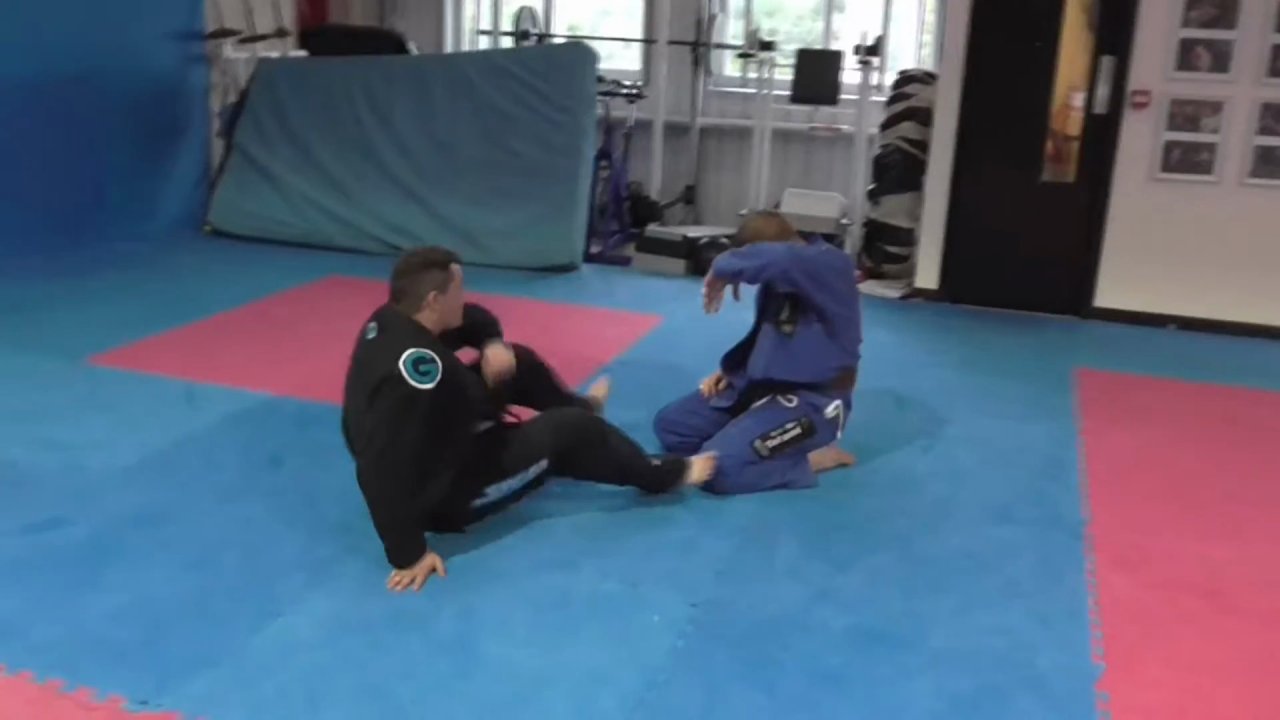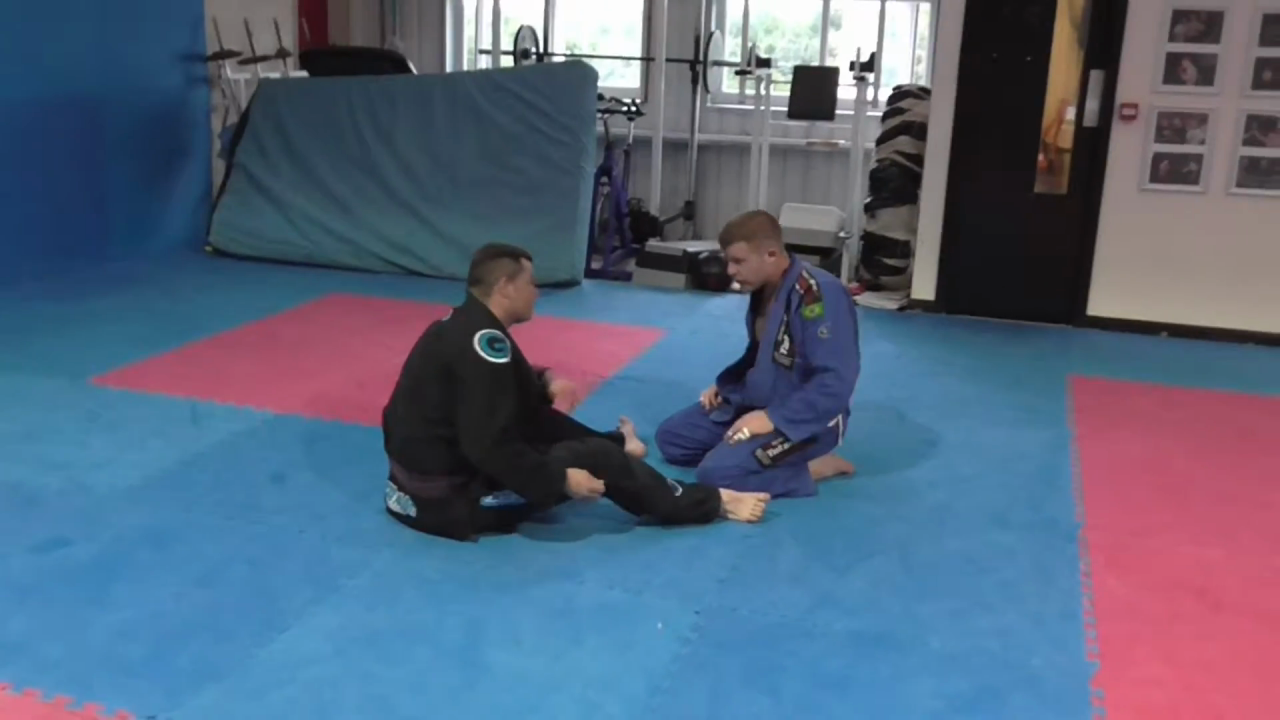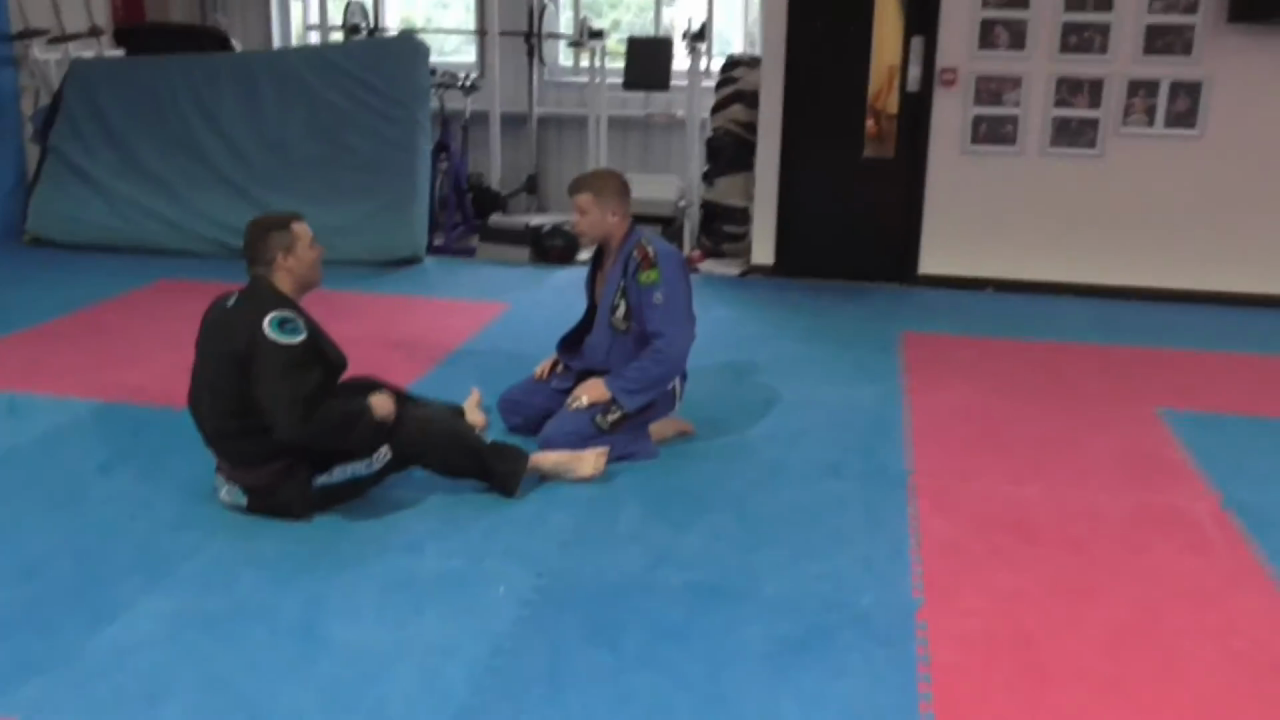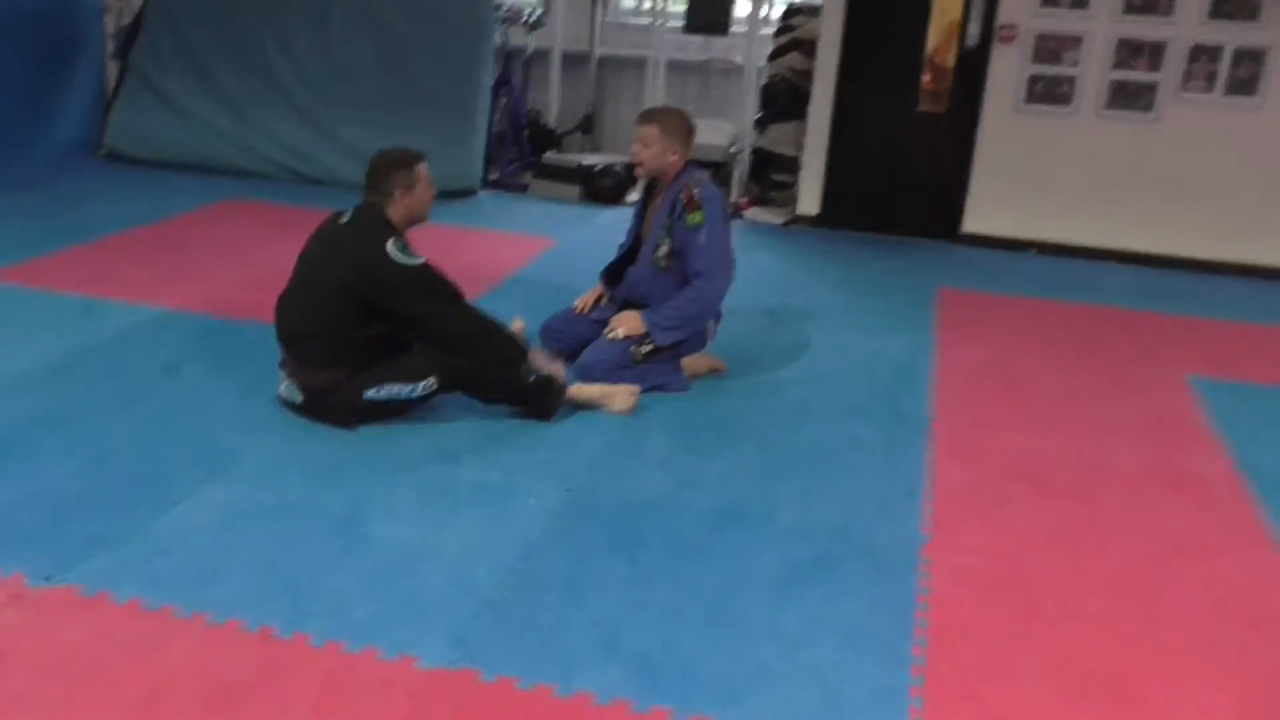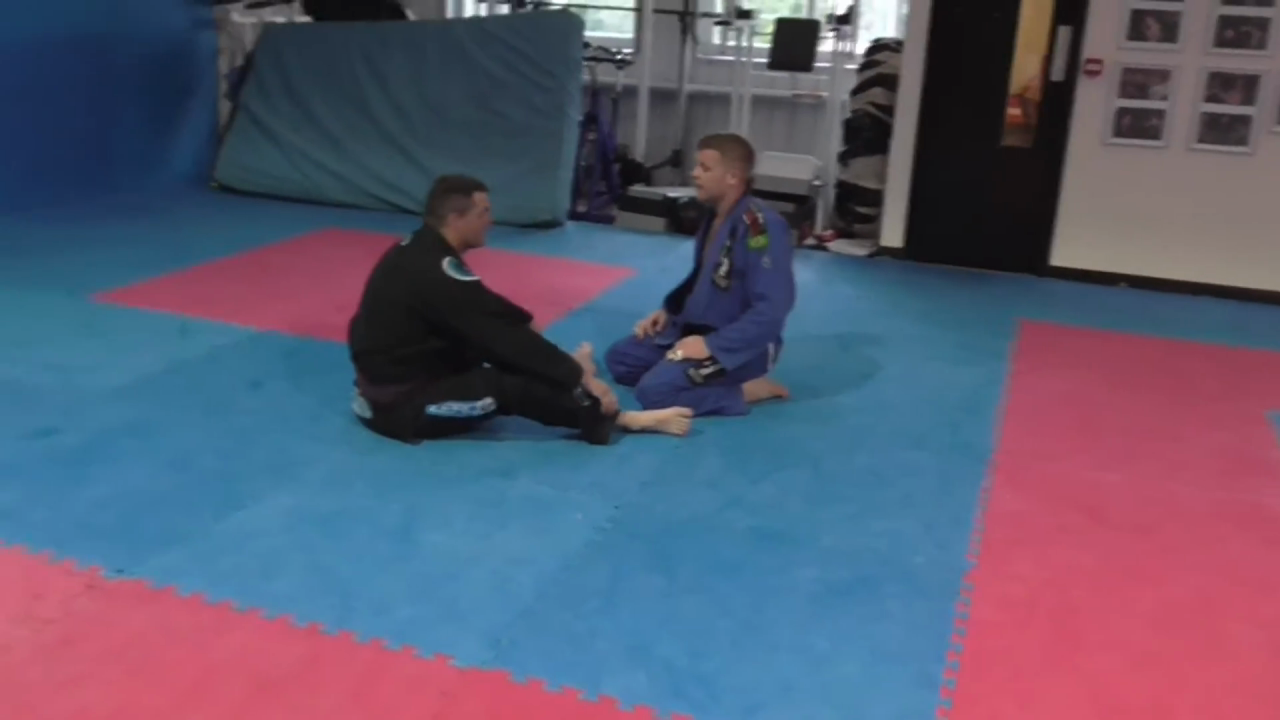
dt=1s
person 1, frame 1
left shoulder: (388, 320)
right shoulder: (417, 364)
left elbow: (475, 320)
right elbow: (384, 474)
left wrist: (495, 344)
right wrist: (408, 555)
left hip: (433, 449)
right hip: (437, 493)
left knee: (517, 363)
right knee: (574, 429)
left ankle: (582, 405)
right ankle: (668, 474)
person 1, frame 2
left shoulder: (460, 323)
right shoulder: (485, 341)
right elbow: (491, 448)
left wrist: (541, 385)
right wrist: (561, 480)
left hip: (424, 470)
right hip: (453, 498)
left knee: (531, 418)
right knee: (594, 460)
left ankle: (616, 443)
right ankle: (711, 503)
person 1, frame 3
left shoulder: (230, 306)
right shoulder: (277, 325)
right elbow: (302, 425)
right wrist: (368, 413)
left hip: (245, 456)
right hip: (280, 479)
left knee: (366, 391)
right knee: (414, 430)
left ankle: (456, 418)
right ankle: (534, 463)
person 1, frame 4
left shoulder: (348, 225)
right shoulder: (381, 254)
right elbow: (451, 317)
right wrist: (526, 355)
left hip: (309, 370)
right hip: (333, 390)
right knee: (456, 362)
left ankle: (501, 341)
right ankle: (566, 394)
person 1, frame 5
left shoulder: (418, 250)
right shoulder: (438, 274)
left elbow: (480, 305)
right elbow: (503, 337)
left wrist: (525, 322)
right wrist: (581, 376)
left hip: (385, 386)
right hip: (403, 406)
right knee: (516, 384)
right ankle: (616, 418)
person 2, frame 1
left shoulder: (831, 266)
right shoulder: (779, 276)
left elbow: (778, 259)
left wrist: (722, 269)
right wrist: (730, 368)
left hip: (810, 401)
right hip: (762, 385)
left knee: (717, 466)
right knee: (670, 425)
left ankle: (814, 458)
right ankle: (779, 443)
person 2, frame 2
left shoulder: (821, 295)
right shoulder: (764, 289)
left elbow: (836, 382)
left wrist: (774, 419)
right wrist: (725, 384)
left hip: (804, 417)
right hip: (757, 401)
left knee: (717, 473)
right knee: (670, 437)
left ankle: (814, 467)
right ankle: (778, 455)
person 2, frame 3
left shoulder: (658, 261)
right shoulder: (605, 253)
left elbow: (670, 350)
left wrist: (612, 386)
right wrist: (564, 353)
left hip: (641, 385)
right hip: (594, 369)
left knee: (558, 439)
right knee: (513, 406)
left ankle: (654, 429)
right ankle: (617, 420)
person 2, frame 4
left shoulder: (701, 201)
right shoulder: (656, 186)
left elbow: (709, 288)
left wrist: (648, 321)
right wrist: (607, 283)
left hip: (677, 319)
right hip: (632, 301)
left knee: (593, 368)
right knee: (553, 335)
left ankle: (686, 364)
person 2, frame 5
left shoulder: (762, 227)
right shoulder: (716, 217)
left elbow: (770, 312)
left wrist: (712, 346)
right wrist: (668, 310)
left hip: (739, 345)
right hip: (696, 328)
left knee: (654, 391)
right knee: (619, 359)
left ankle: (749, 389)
right ankle: (715, 378)
